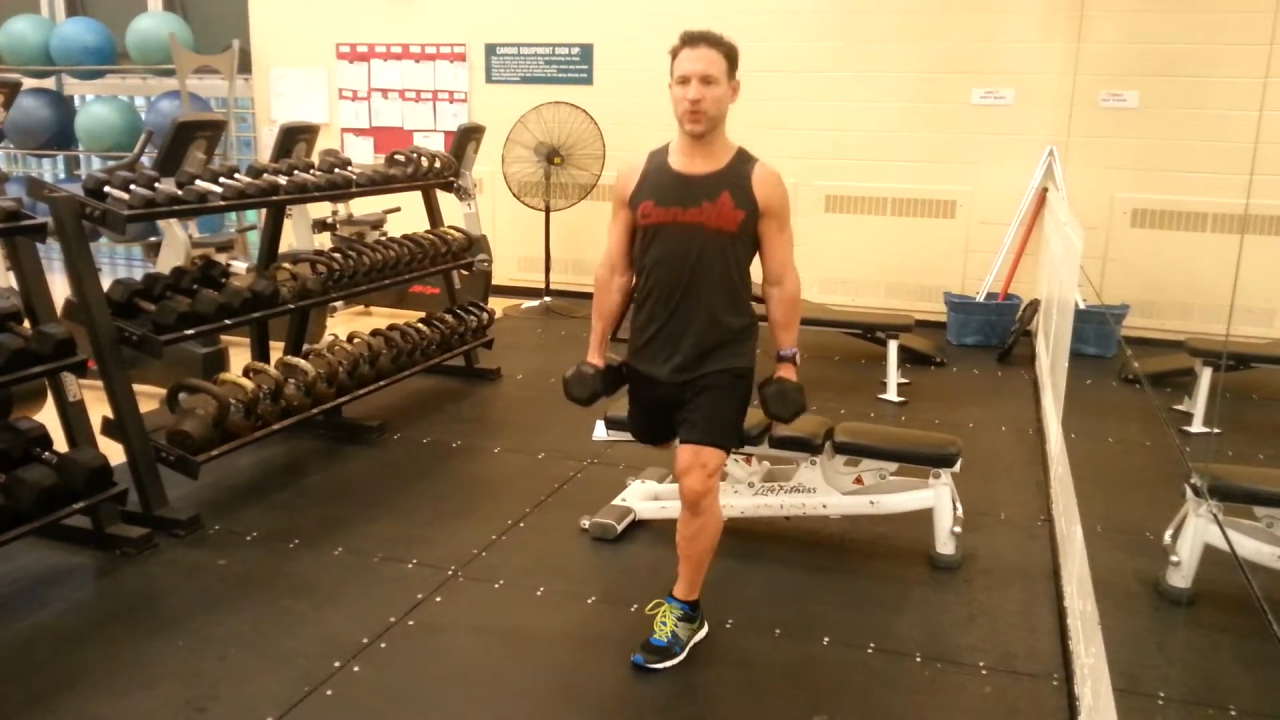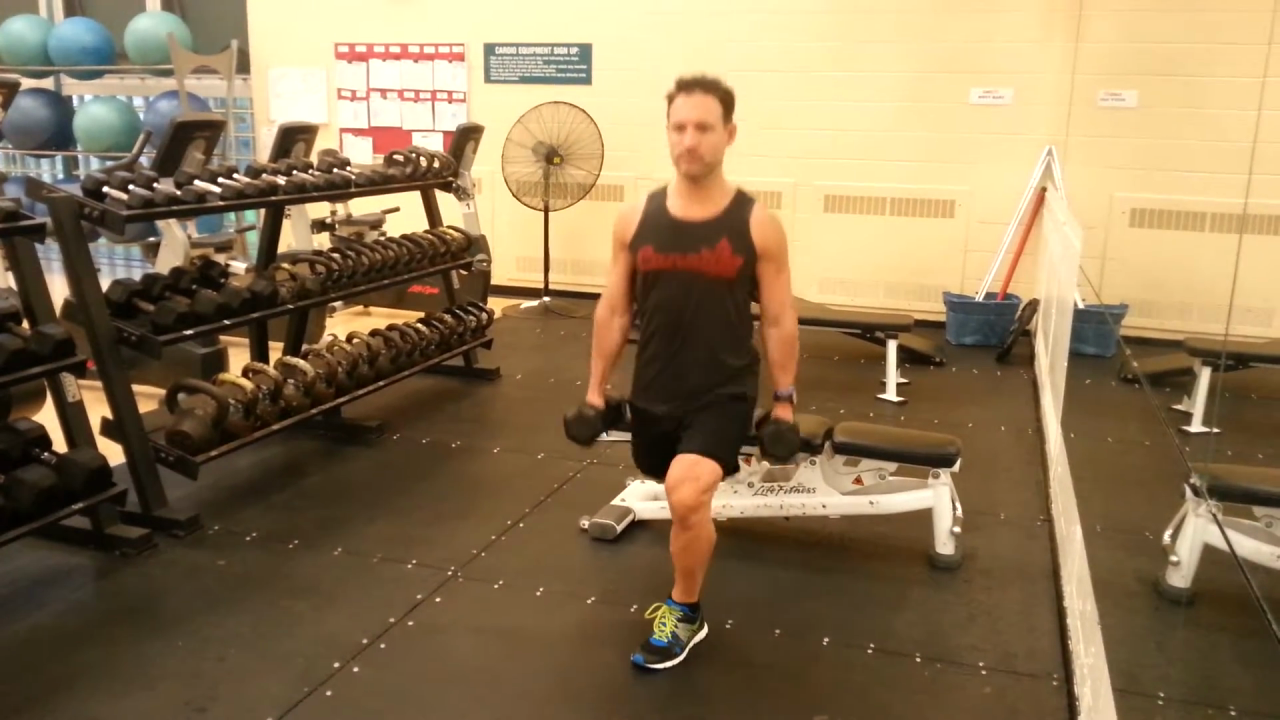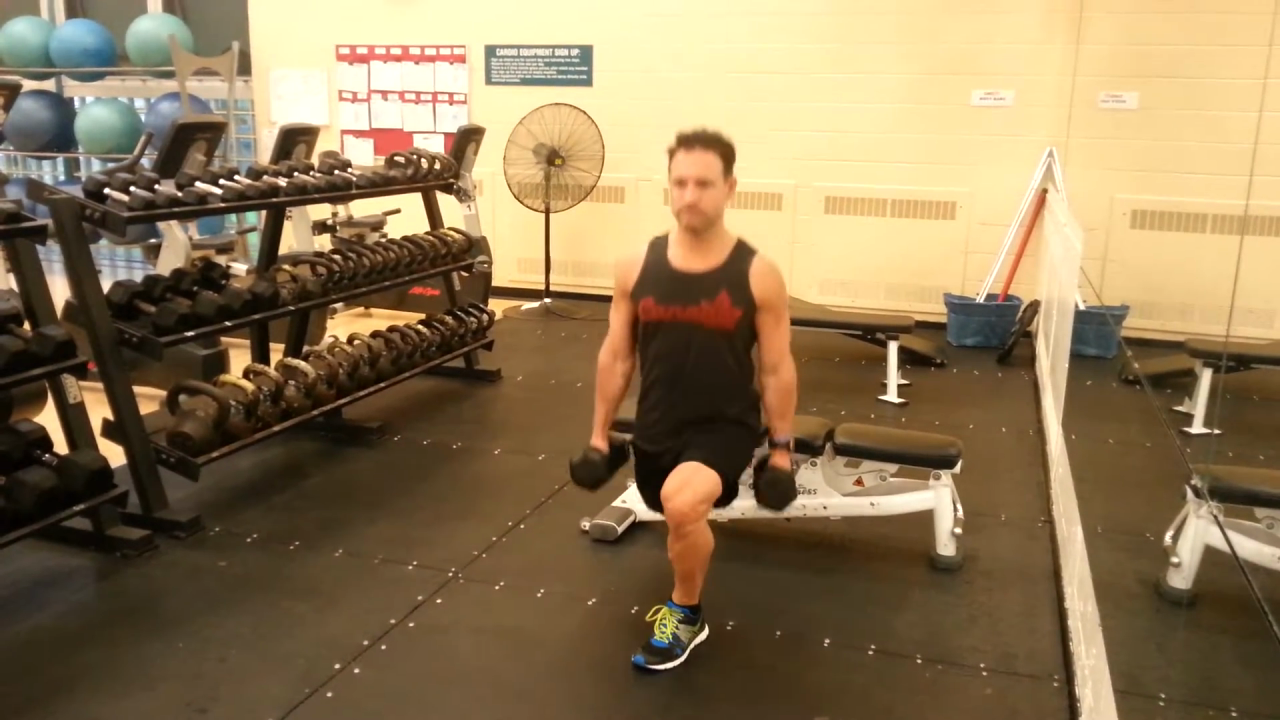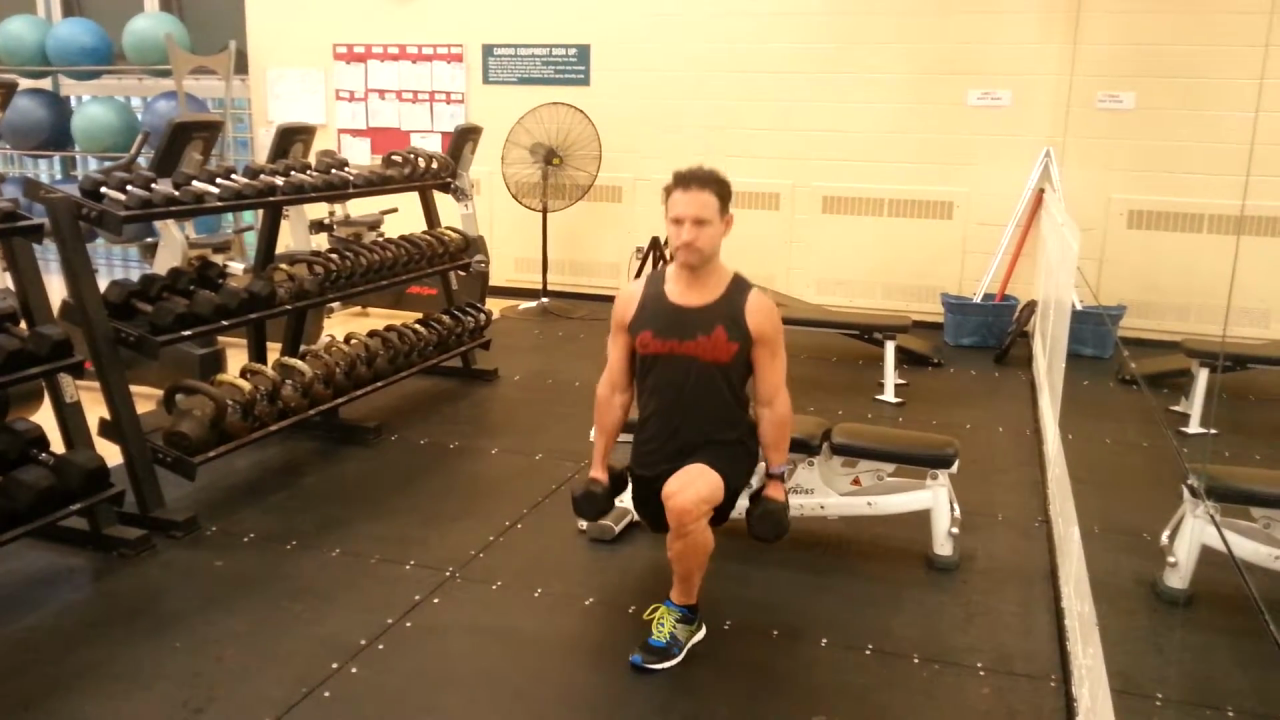
dt=0.2s
person 1, frame 1
left shoulder: (759, 183)
right shoulder: (637, 178)
left elbow: (781, 281)
right elbow: (614, 272)
left wrist: (787, 361)
right wrist: (596, 349)
left hip: (721, 360)
right hip: (651, 355)
left knee: (695, 482)
right knee: (674, 451)
left ankle: (685, 611)
person 1, frame 2
left shoulder: (757, 225)
right shoulder: (635, 220)
left elbow: (779, 321)
right elbow: (613, 312)
left wrist: (784, 399)
right wrist: (596, 387)
left hip: (723, 391)
right hip: (654, 389)
left knee: (686, 495)
right knee: (672, 483)
left ankle: (685, 614)
person 1, frame 3
left shoulder: (758, 275)
right shoulder: (637, 267)
left elbow: (778, 369)
right elbow: (616, 356)
left wrist: (781, 445)
right wrist: (600, 431)
left hip: (725, 425)
right hip: (657, 425)
left knee: (682, 504)
right knee: (671, 504)
left ankle: (685, 615)
person 1, frame 4
left shoulder: (754, 309)
right shoulder: (634, 300)
left elbow: (773, 402)
right elbow: (614, 388)
left wrist: (775, 476)
right wrist: (599, 461)
left hip: (723, 448)
right hip: (653, 451)
left knee: (683, 503)
left ankle: (682, 616)
